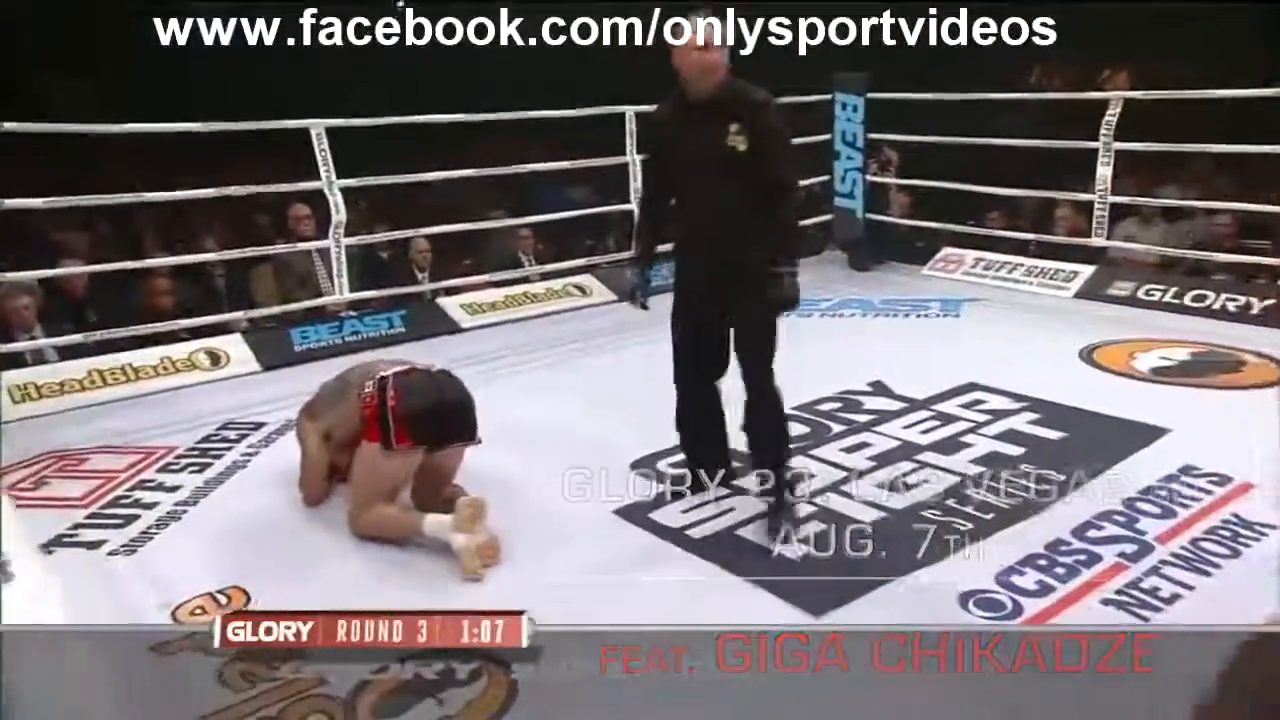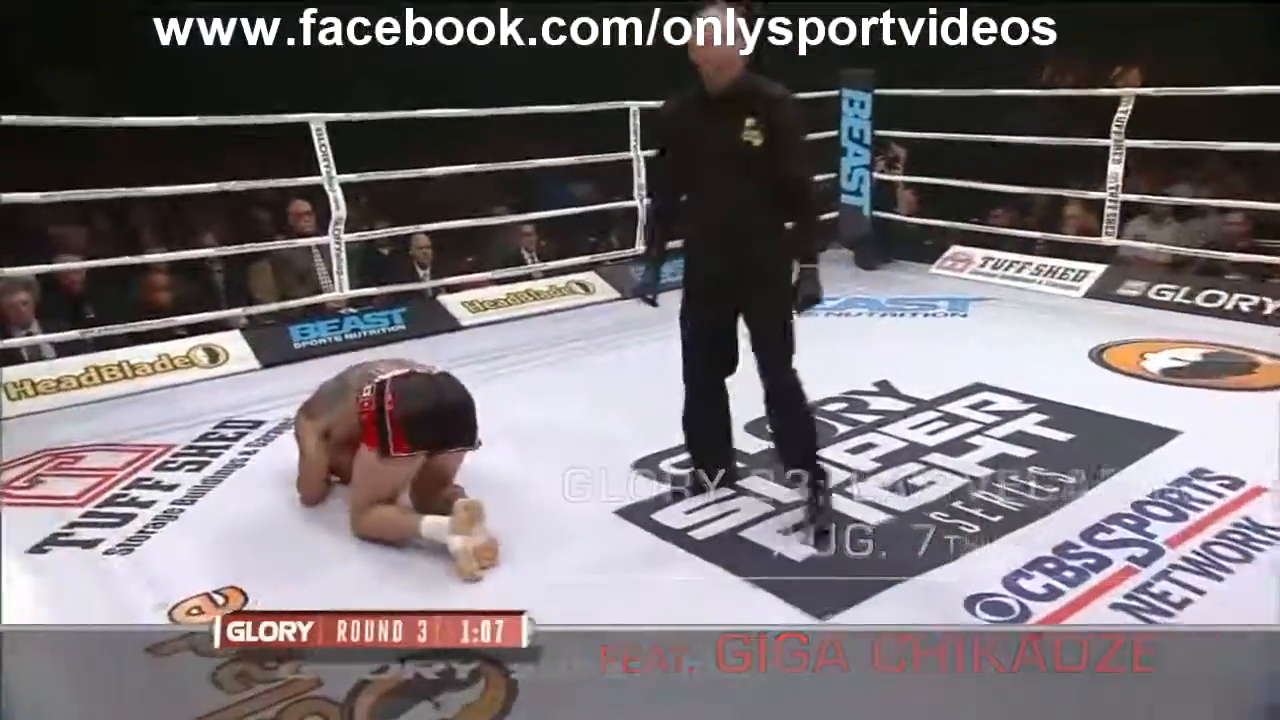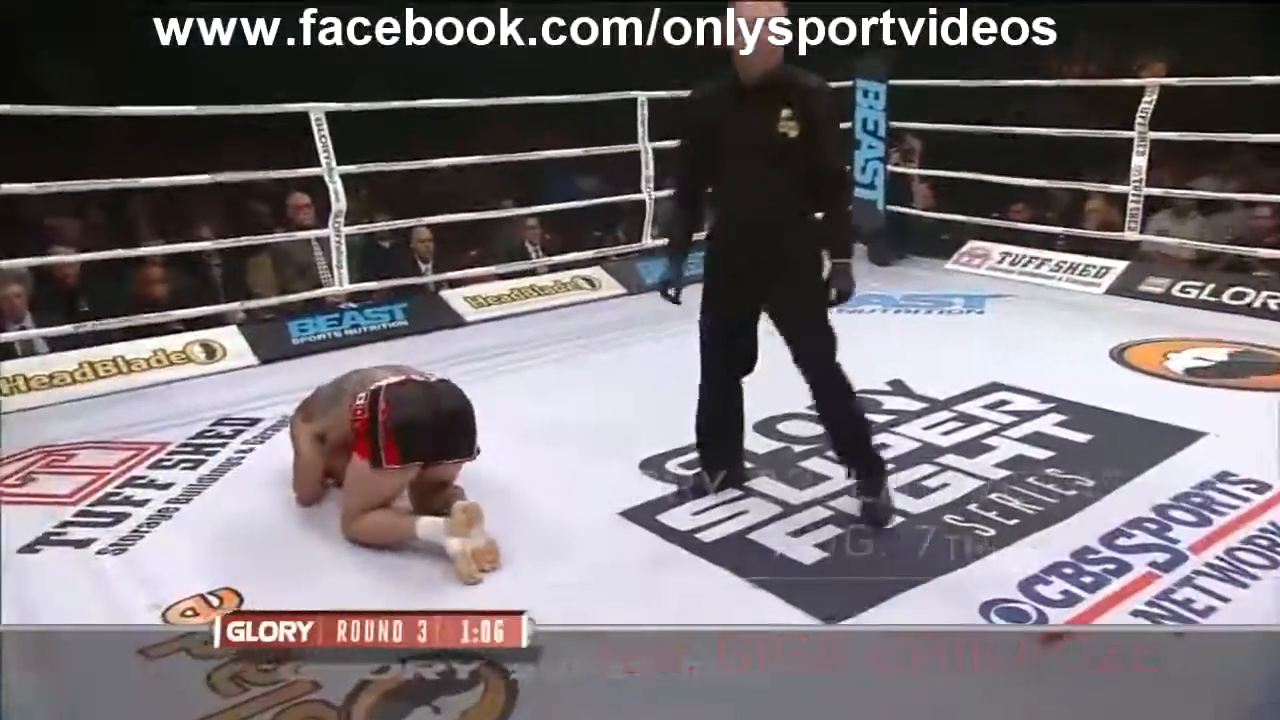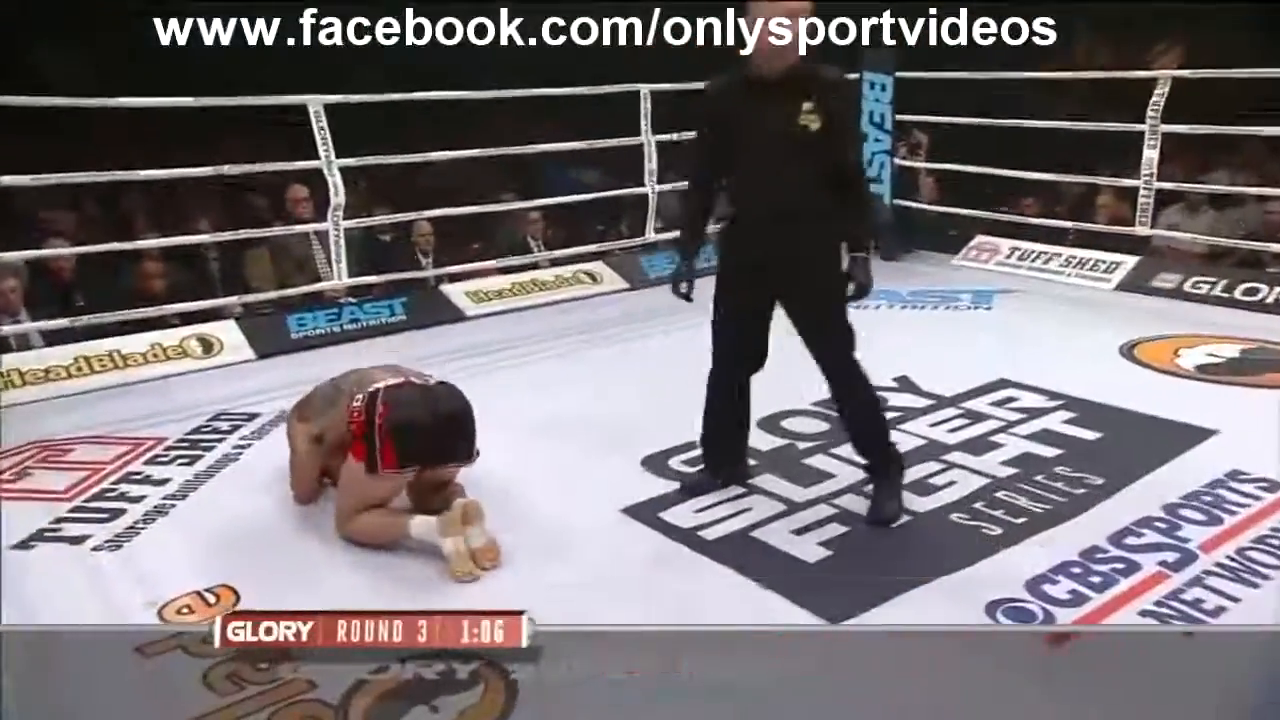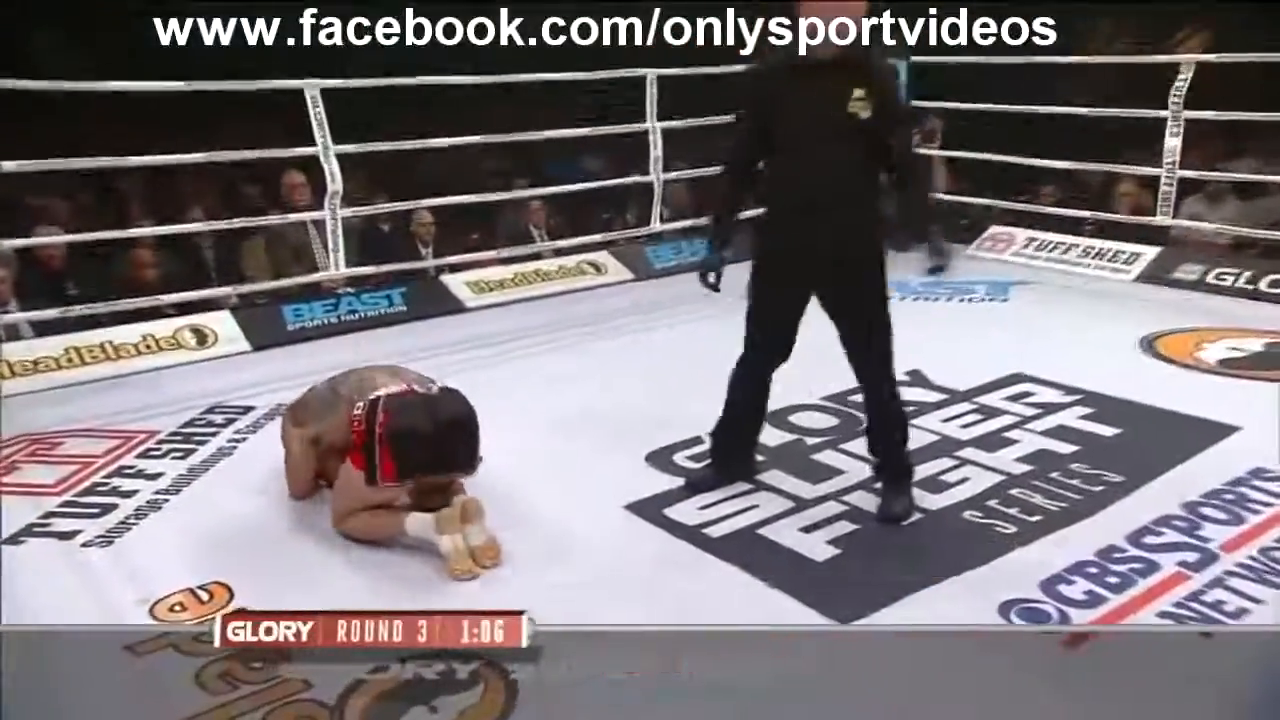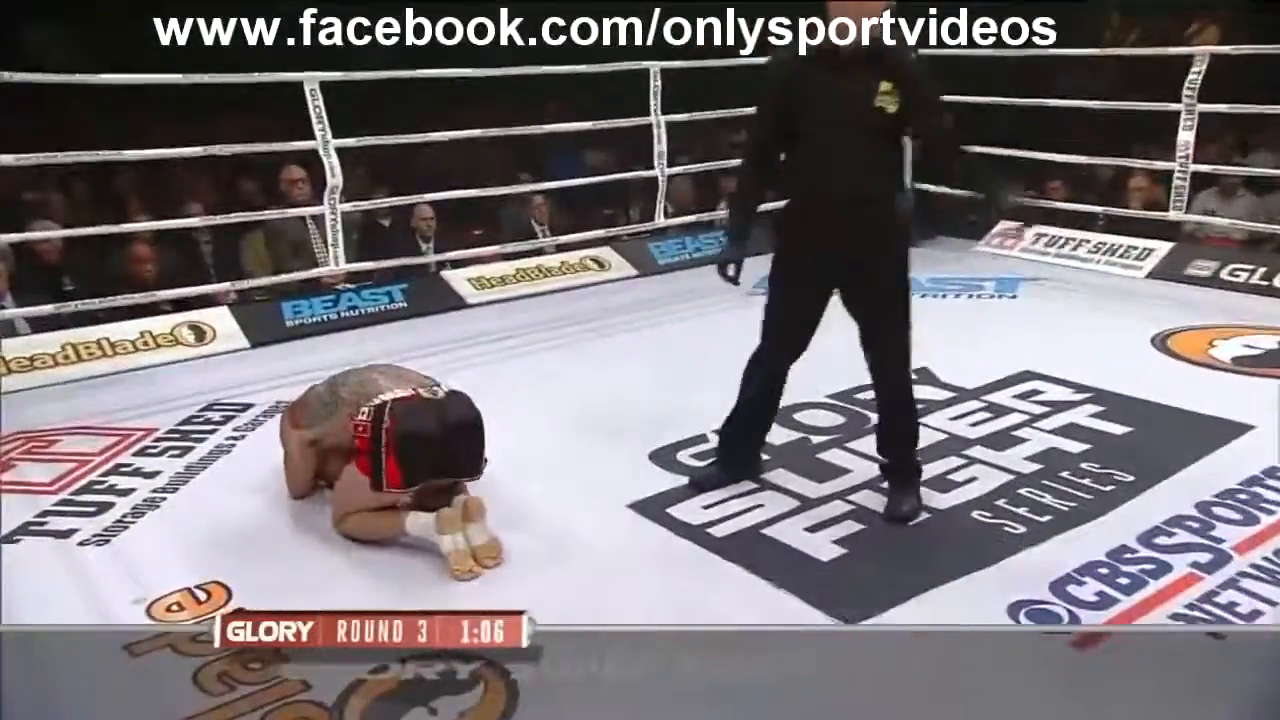
dt=0.1s
person 1, frame 1
left shoulder: (756, 109)
right shoulder: (667, 120)
left elbow: (782, 195)
right elbow: (656, 198)
left wrist: (786, 267)
right wrist: (642, 265)
left hip: (751, 265)
right hip: (694, 265)
left knee: (757, 376)
right knee: (693, 374)
left ankle: (776, 485)
right ankle: (709, 465)
person 1, frame 2
left shoulder: (773, 105)
right shoulder: (678, 114)
left elbow: (798, 192)
right elbow: (666, 193)
left wrist: (808, 265)
right wrist: (653, 261)
left hip: (764, 262)
right hip: (703, 263)
left knee: (777, 373)
right knee: (702, 373)
left ankle: (812, 481)
right ankle: (712, 466)
person 1, frame 3
left shoulder: (807, 95)
right shoulder: (707, 103)
left elbow: (832, 184)
right elbow: (690, 186)
left wrist: (840, 258)
right wrist: (675, 258)
left hip: (794, 256)
right hip: (729, 255)
left knee: (819, 366)
right knee: (719, 367)
left ankle: (868, 473)
right ankle: (721, 464)
person 1, frame 4
left shoulder: (828, 89)
right shoulder: (726, 95)
left elbow: (852, 179)
right elbow: (704, 181)
left wrist: (859, 253)
right wrist: (688, 253)
left hip: (813, 253)
right hip: (746, 251)
left knee: (840, 363)
right knee: (730, 364)
left ankle: (885, 474)
right ankle: (723, 463)
person 1, frame 5
left shoulder: (874, 75)
right shoulder: (770, 78)
left elbow: (902, 159)
right elbow: (740, 164)
left wrist: (923, 231)
right wrist: (717, 243)
left hip: (854, 244)
right hip: (782, 240)
left knee: (874, 364)
right knee: (758, 355)
left ankle: (894, 475)
right ankle: (733, 457)
person 1, frame 6
left shoulder: (898, 68)
right shoulder: (794, 68)
left elbow: (942, 139)
right elbow: (761, 157)
left wrist: (1003, 186)
right wrist: (737, 232)
left hip: (878, 239)
right hip: (806, 235)
left knee: (891, 363)
right knee: (776, 349)
left ankle: (902, 474)
right ankle: (737, 454)
person 2, frame 1
left shoulder: (311, 416)
left elbow: (313, 495)
left wrist: (331, 475)
left hip: (398, 404)
right hip: (454, 391)
left knee: (363, 516)
right knee: (431, 496)
left ankle: (447, 526)
right ankle: (464, 505)
person 2, frame 2
left shoulder: (311, 415)
left elbow: (311, 495)
left wrist: (326, 476)
left hip: (397, 408)
left knee: (364, 518)
right knee: (431, 495)
left ankle: (446, 528)
right ankle: (462, 508)
person 2, frame 3
left shoulder: (307, 417)
left elbow: (307, 495)
left wrist: (328, 477)
left hip: (394, 415)
right hip: (453, 402)
left knee: (355, 521)
right knee: (431, 496)
left ankle: (441, 529)
right ankle: (461, 510)
person 2, frame 4
left shoulder: (304, 416)
left elbow: (304, 494)
left wrist: (326, 476)
left hip: (392, 419)
left knee: (350, 521)
right knee: (430, 494)
left ankle: (436, 528)
right ankle: (462, 509)
person 2, frame 5
left shoulder: (299, 416)
left elbow: (300, 490)
left wrist: (322, 476)
left hip: (393, 426)
right hip: (455, 411)
left knee: (346, 518)
right knee: (432, 494)
left ankle: (433, 526)
right ankle: (462, 507)
person 2, frame 6
left shoulder: (298, 417)
left elbow: (299, 489)
left wrist: (322, 478)
left hip: (400, 429)
right hip: (461, 413)
left knee: (346, 518)
right knee: (434, 494)
left ankle: (434, 525)
right ankle: (464, 506)
